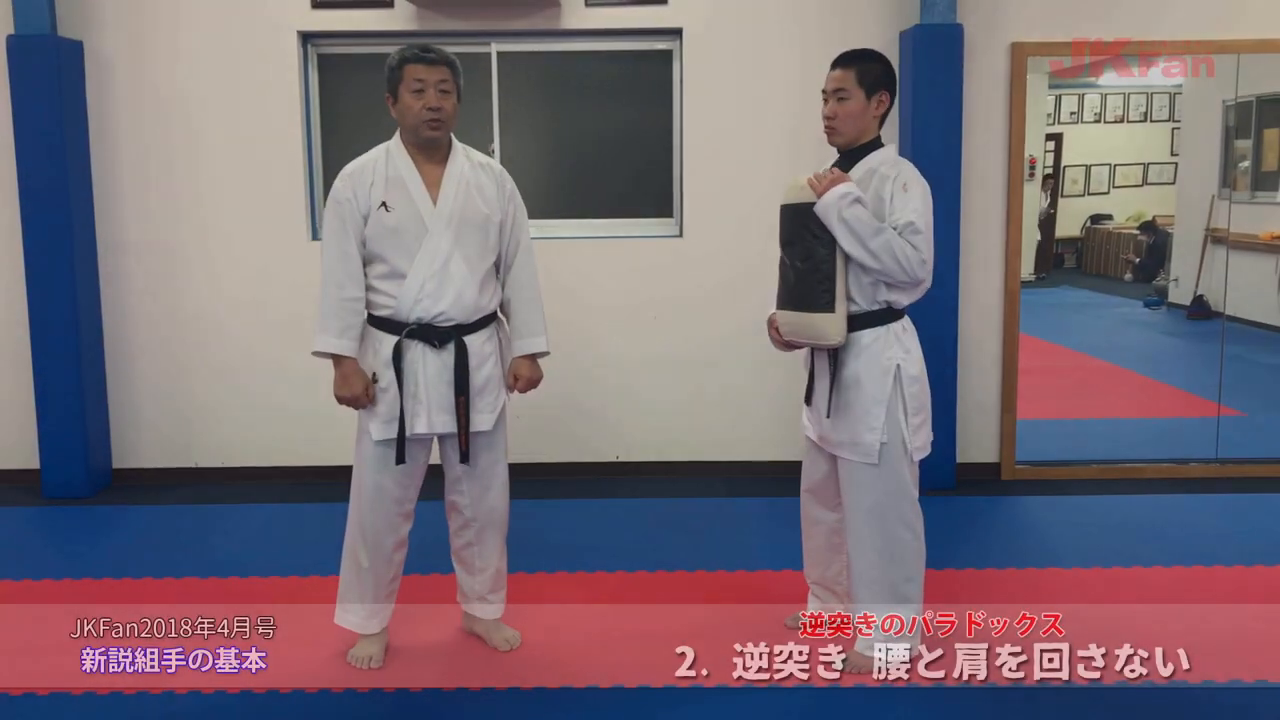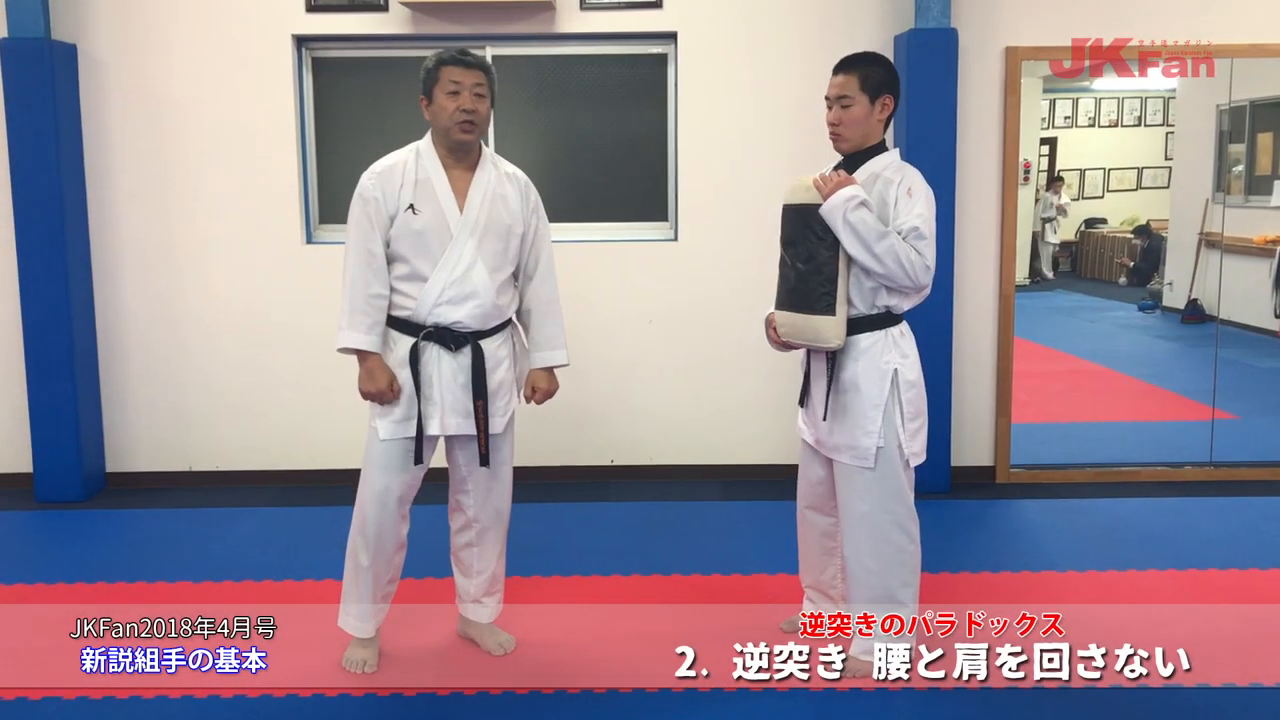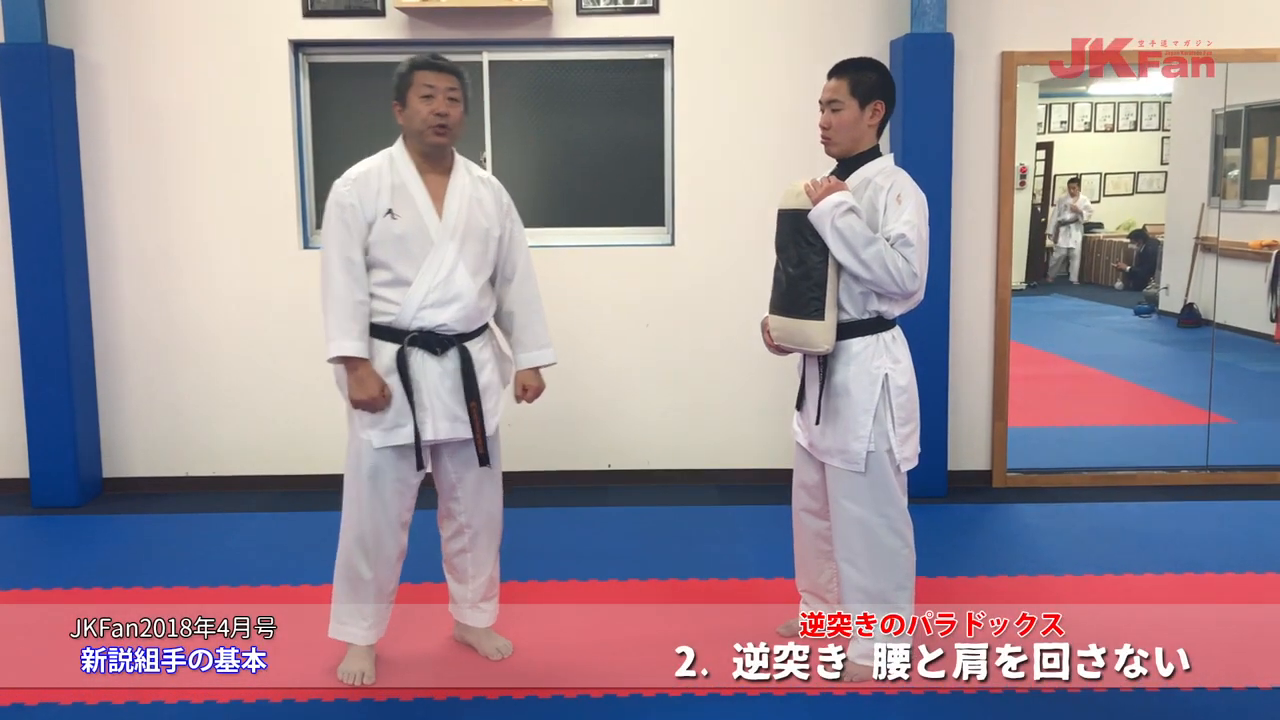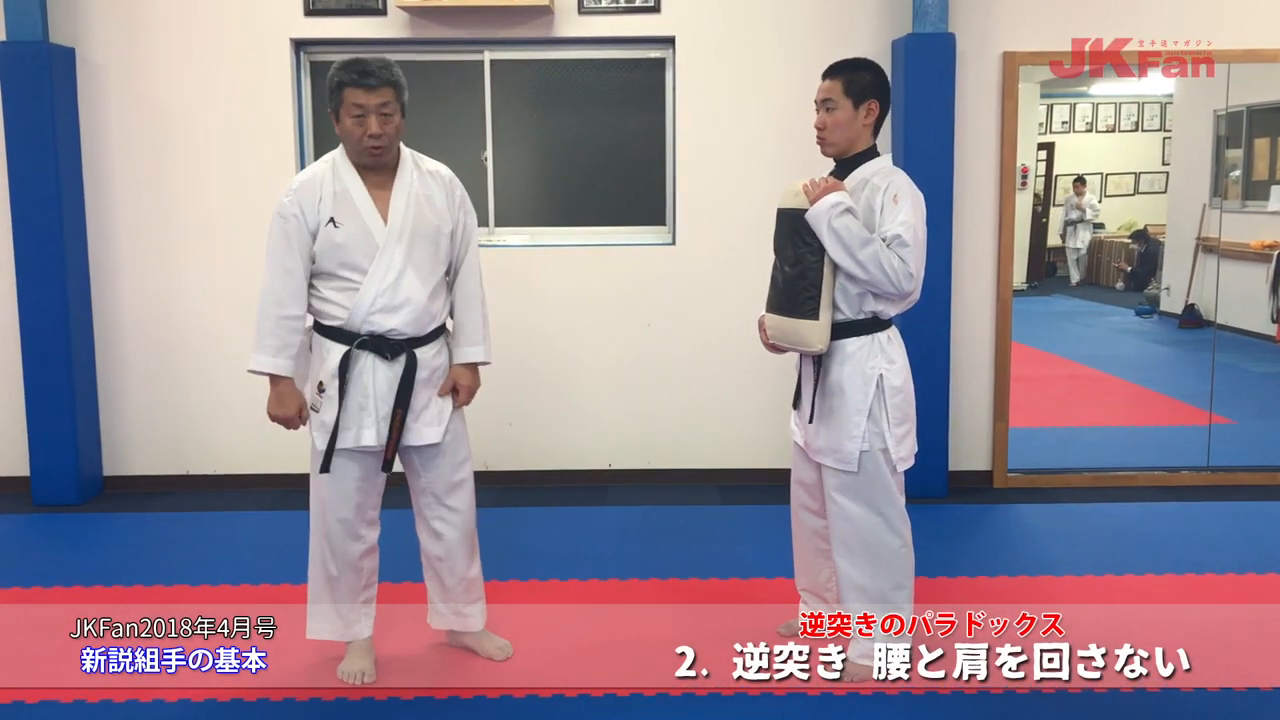
dt=0.5s
person 1, frame 1
left shoulder: (491, 178)
right shoulder: (359, 181)
left elbow: (518, 270)
right elbow: (342, 278)
left wrist: (527, 349)
right wrist: (344, 360)
left hip: (475, 358)
right hip: (396, 361)
left knee: (481, 494)
right knee: (382, 498)
left ankle: (482, 607)
right ankle: (370, 620)
person 1, frame 2
left shoulder: (515, 187)
right shoulder: (386, 178)
left elbow: (538, 279)
right elbow: (366, 275)
left wrist: (544, 359)
right wrist: (369, 357)
left hip: (486, 363)
right hip: (410, 361)
left knee: (484, 499)
right knee: (383, 500)
left ankle: (477, 613)
right ankle: (363, 624)
person 1, frame 3
left shoulder: (487, 191)
right shoulder: (360, 185)
left elbow: (514, 281)
right elbow: (343, 282)
left wrist: (529, 360)
right wrist: (356, 366)
left hip: (469, 368)
right hip: (393, 368)
left knee: (475, 503)
right knee: (377, 510)
left ankle: (473, 617)
right ankle: (361, 634)
person 1, frame 4
left shoulder: (441, 184)
right shoulder: (308, 194)
left elbow: (466, 277)
right elbow: (284, 293)
left wrist: (468, 357)
right wrist: (281, 379)
left hip: (427, 369)
right hip: (347, 372)
left knee: (450, 502)
right knee: (344, 512)
left ankle: (463, 619)
right ankle: (355, 633)
person 2, frame 1
left shoulder: (897, 178)
right shoulder: (834, 180)
left elbow: (911, 264)
left wrist: (841, 204)
right wrist: (787, 319)
left hip: (878, 357)
right hip: (831, 356)
left knee: (880, 501)
right knee: (824, 493)
left ankle: (890, 628)
right ankle: (833, 601)
person 2, frame 2
left shoulder: (903, 182)
right shoulder: (833, 182)
left elbow: (915, 268)
left wrist: (847, 206)
right wrist: (785, 319)
left hip: (875, 363)
right hip: (825, 358)
left knee: (877, 506)
right knee: (819, 497)
left ankle: (883, 634)
right ankle: (828, 605)
person 2, frame 3
left shoulder: (894, 188)
right shoulder: (829, 188)
left elbow: (904, 276)
left wrist: (836, 212)
left hip: (868, 366)
right hip: (822, 364)
left knee: (870, 511)
right knee: (815, 501)
left ankle: (880, 638)
right ankle: (824, 608)
person 2, frame 4
left shoulder: (891, 187)
right shoulder: (827, 188)
left elbow: (901, 275)
left wrist: (833, 212)
left hip: (864, 366)
right hip: (818, 363)
left knee: (868, 510)
right knee: (814, 501)
left ankle: (880, 639)
right ankle: (823, 608)
